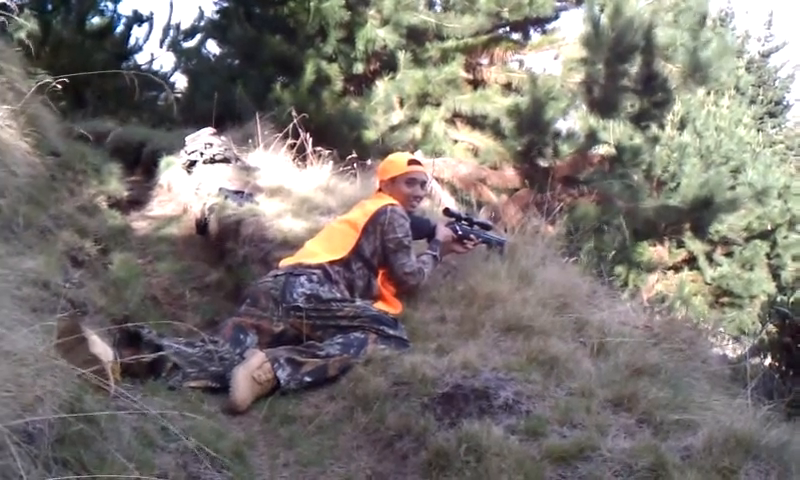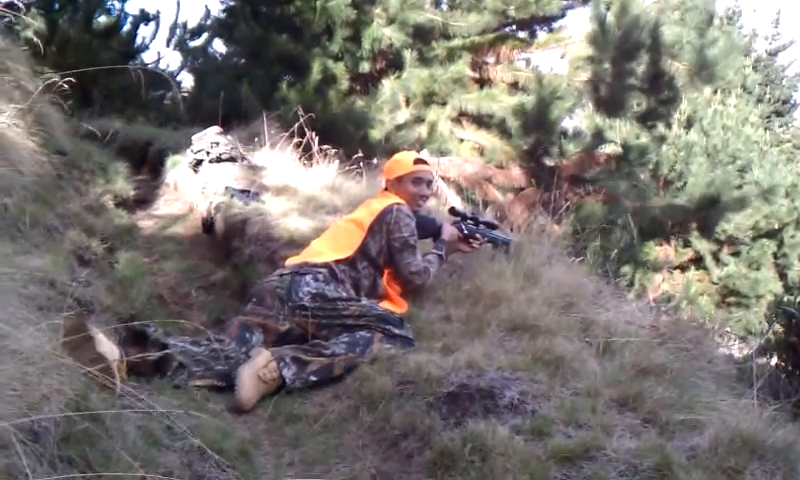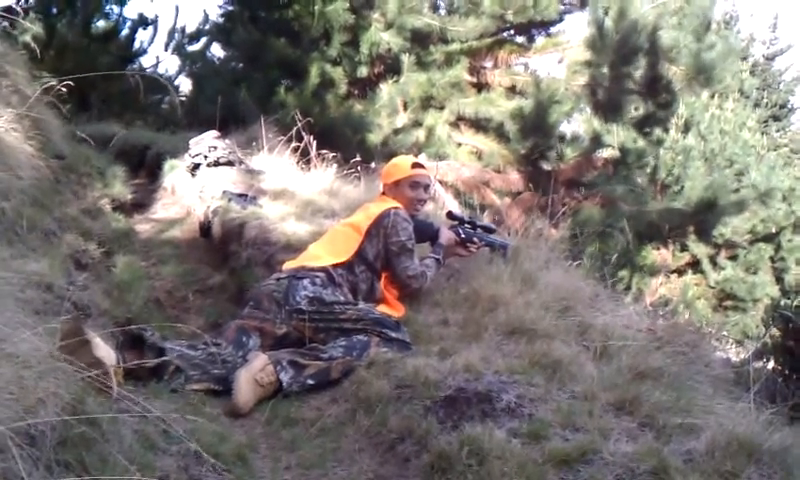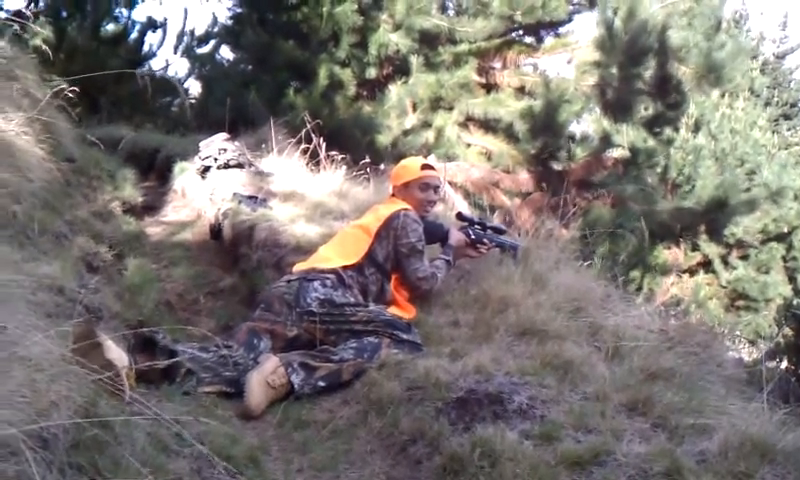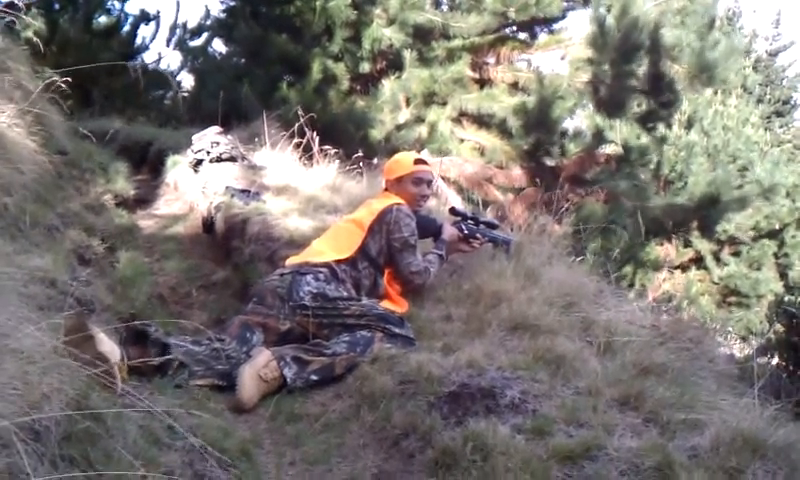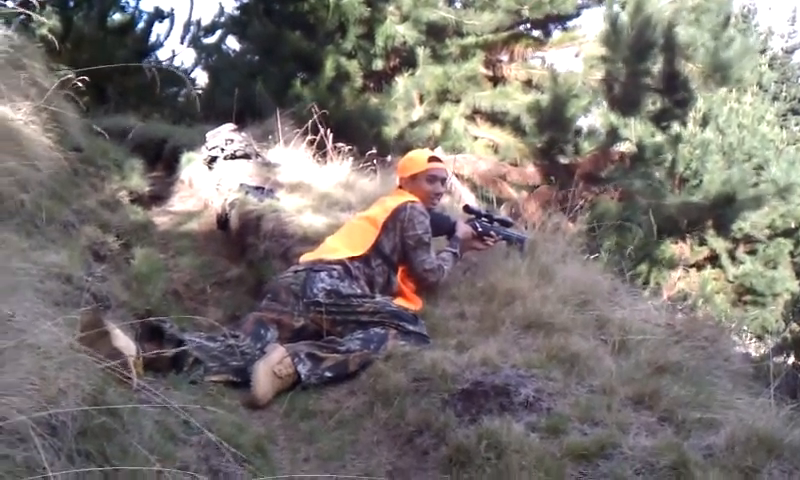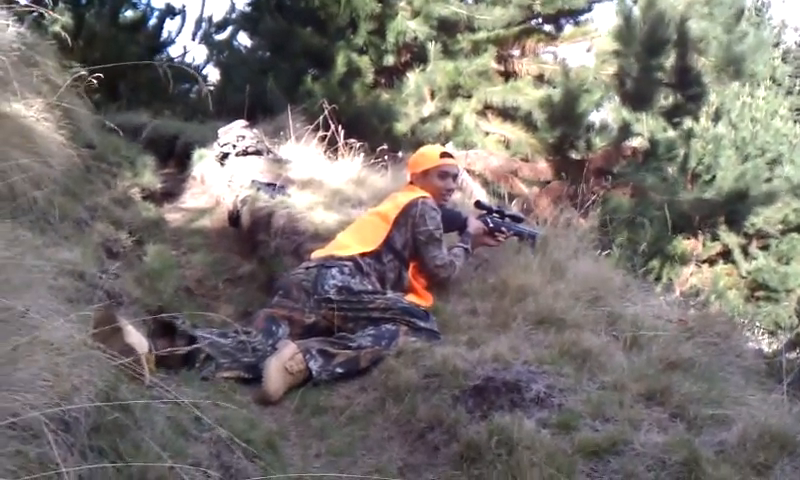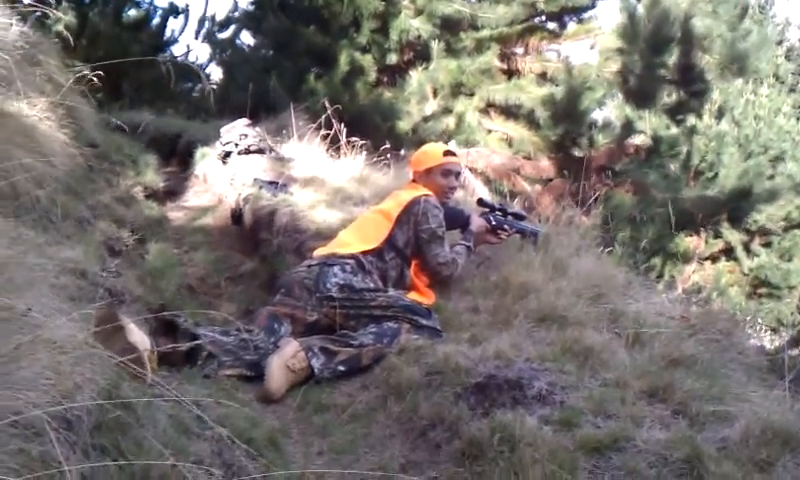
dt=0.3s
person 1, frame 1
left shoulder: (367, 209)
right shoulder: (391, 212)
left elbow: (381, 265)
right elbow: (408, 276)
left wrist: (440, 250)
right wrist: (436, 248)
left hip: (284, 283)
right hip: (313, 290)
left knee: (223, 352)
right knee: (387, 336)
left ankle: (125, 349)
right ankle: (274, 367)
person 1, frame 2
left shoulder: (372, 209)
right shoulder: (397, 211)
left elbow: (391, 266)
right elbow: (413, 276)
left wrist: (448, 247)
right wrist: (442, 247)
left hip: (289, 283)
right hip: (319, 289)
left knee: (230, 351)
right knee: (392, 336)
left ankle: (136, 348)
right ankle: (279, 367)
person 1, frame 3
left shoulder: (369, 213)
right shoulder: (394, 216)
left elbow: (386, 269)
right elbow: (410, 280)
left wrist: (443, 252)
right wrist: (440, 252)
left hip: (287, 286)
right hip: (317, 293)
left knee: (227, 354)
right knee: (390, 339)
left ankle: (134, 352)
right ankle: (277, 370)
person 1, frame 4
left shoulder: (379, 215)
right shoulder: (404, 217)
left elbow: (396, 271)
right elbow: (421, 282)
left wrist: (453, 252)
right wrist: (449, 252)
left hip: (297, 289)
right hip: (327, 295)
left knee: (240, 356)
right knee: (400, 341)
left ankle: (147, 354)
right ankle: (288, 373)
person 1, frame 5
left shoulder: (373, 209)
right shoulder: (397, 212)
left elbow: (389, 265)
right elbow: (414, 276)
left wrist: (447, 247)
right wrist: (442, 247)
left hip: (290, 282)
right hip: (320, 288)
left knee: (231, 349)
right knee: (393, 336)
left ankle: (144, 348)
right ankle: (281, 365)
person 1, frame 6
left shoulder: (387, 207)
right shoulder: (411, 209)
left elbow: (403, 262)
right elbow: (427, 275)
left wrist: (461, 245)
right wrist: (456, 245)
left hip: (304, 279)
right hip: (334, 285)
left knee: (246, 345)
right knee: (407, 333)
left ankle: (158, 343)
right ankle: (295, 363)
person 1, frame 7
left shoulder: (398, 201)
right shoulder: (423, 204)
left elbow: (415, 257)
right elbow: (438, 270)
left wrist: (471, 243)
right wrist: (468, 241)
left hip: (317, 275)
right hip: (347, 281)
left knee: (259, 341)
right knee: (418, 330)
left ankle: (173, 342)
right ankle: (307, 358)
person 1, frame 8
left shoulder: (401, 200)
right shoulder: (425, 203)
left elbow: (416, 256)
right elbow: (440, 268)
left wrist: (471, 239)
right wrist: (469, 238)
left hip: (317, 273)
right hip: (348, 279)
left knee: (260, 340)
right knee: (420, 327)
left ankle: (176, 340)
right ankle: (309, 358)
